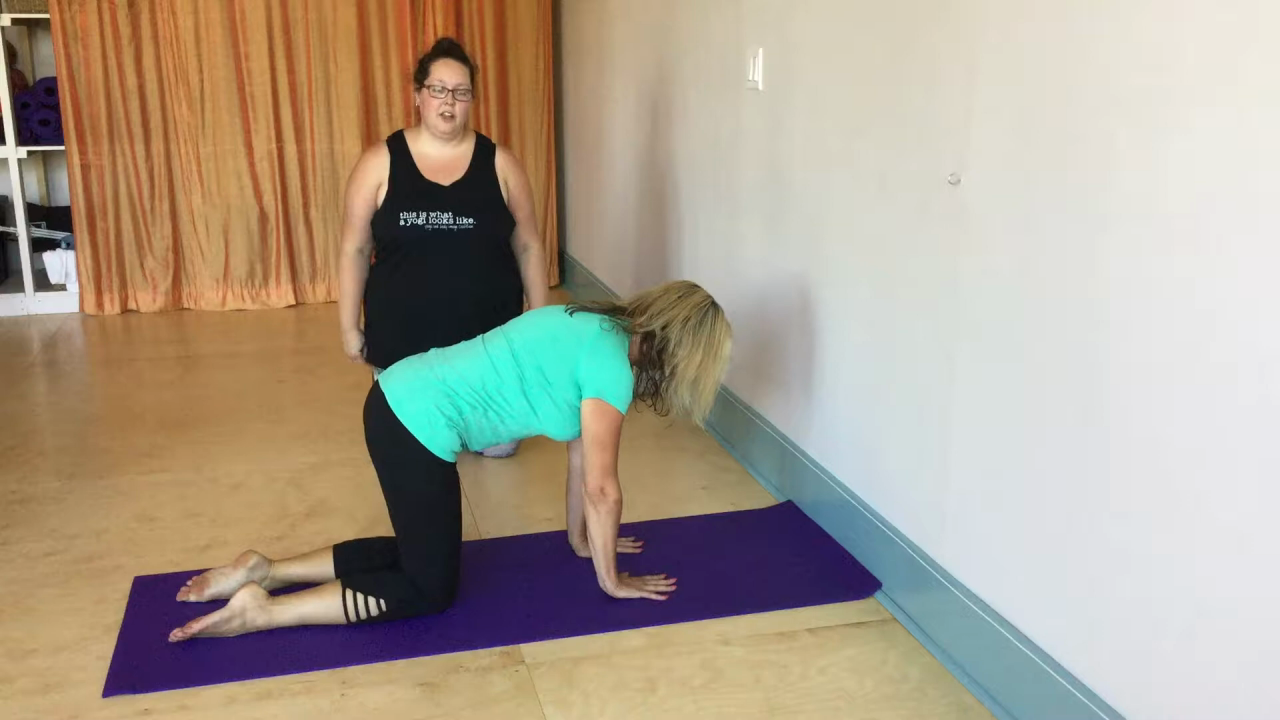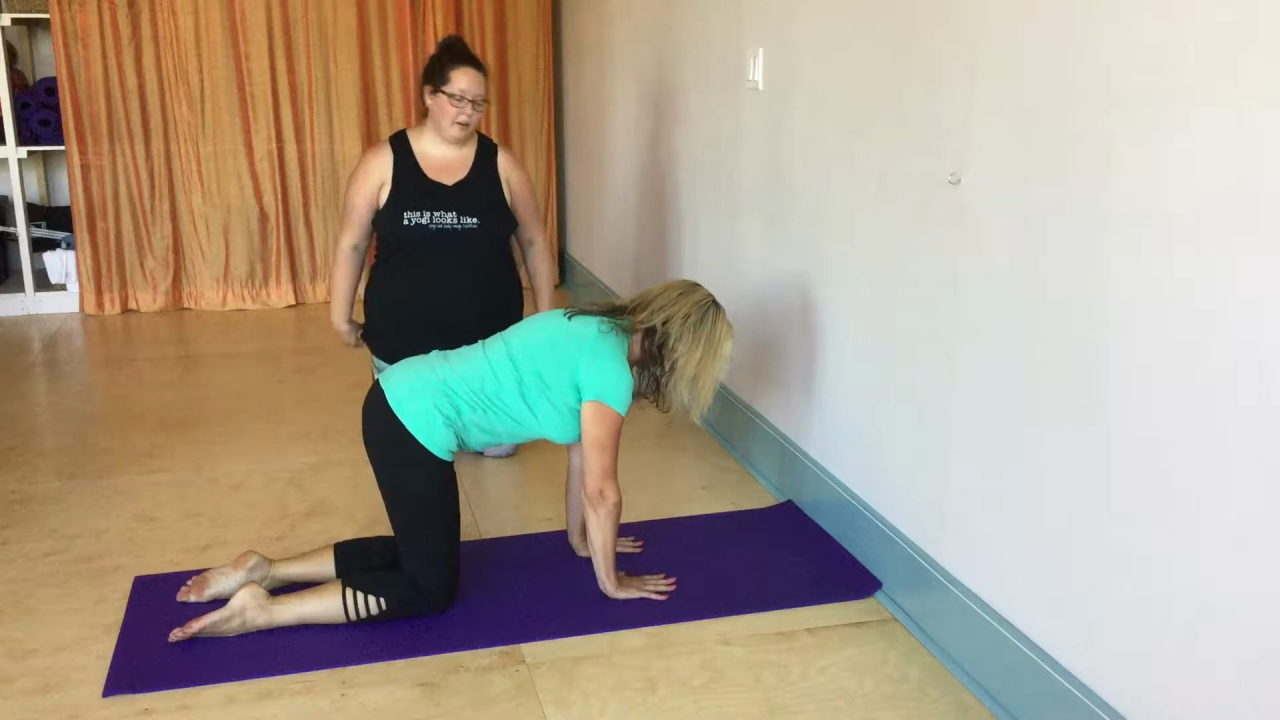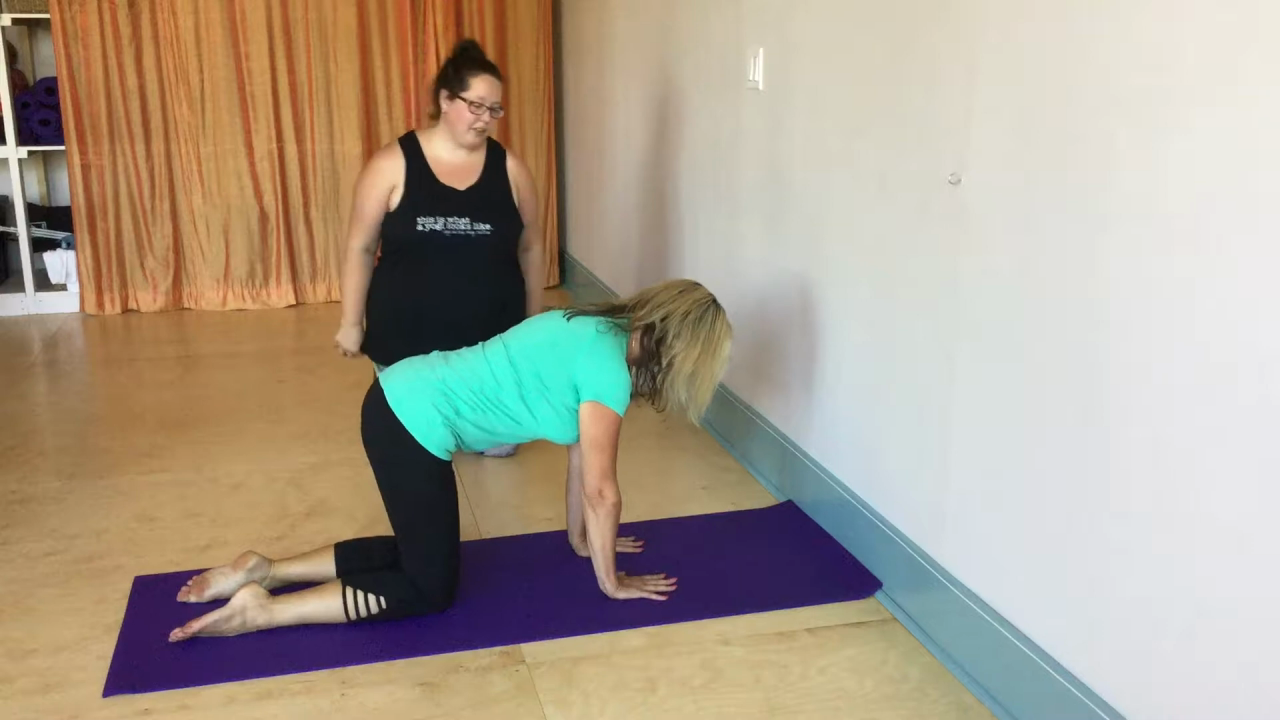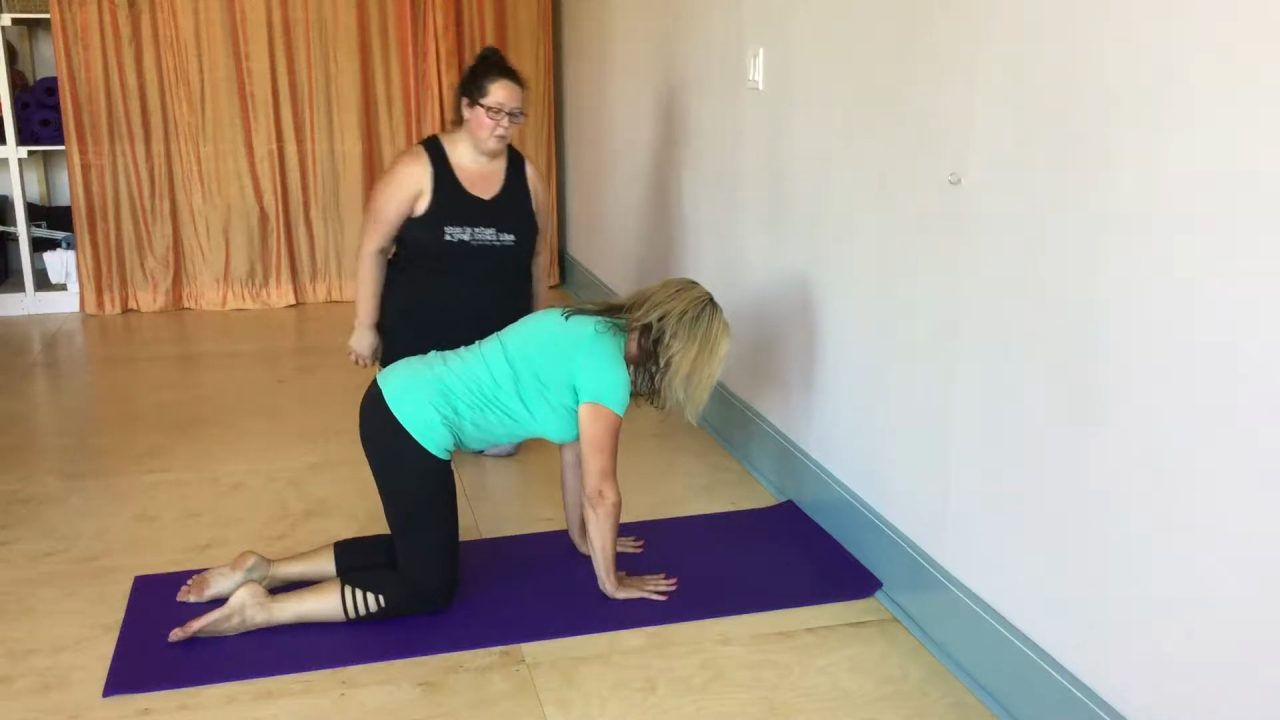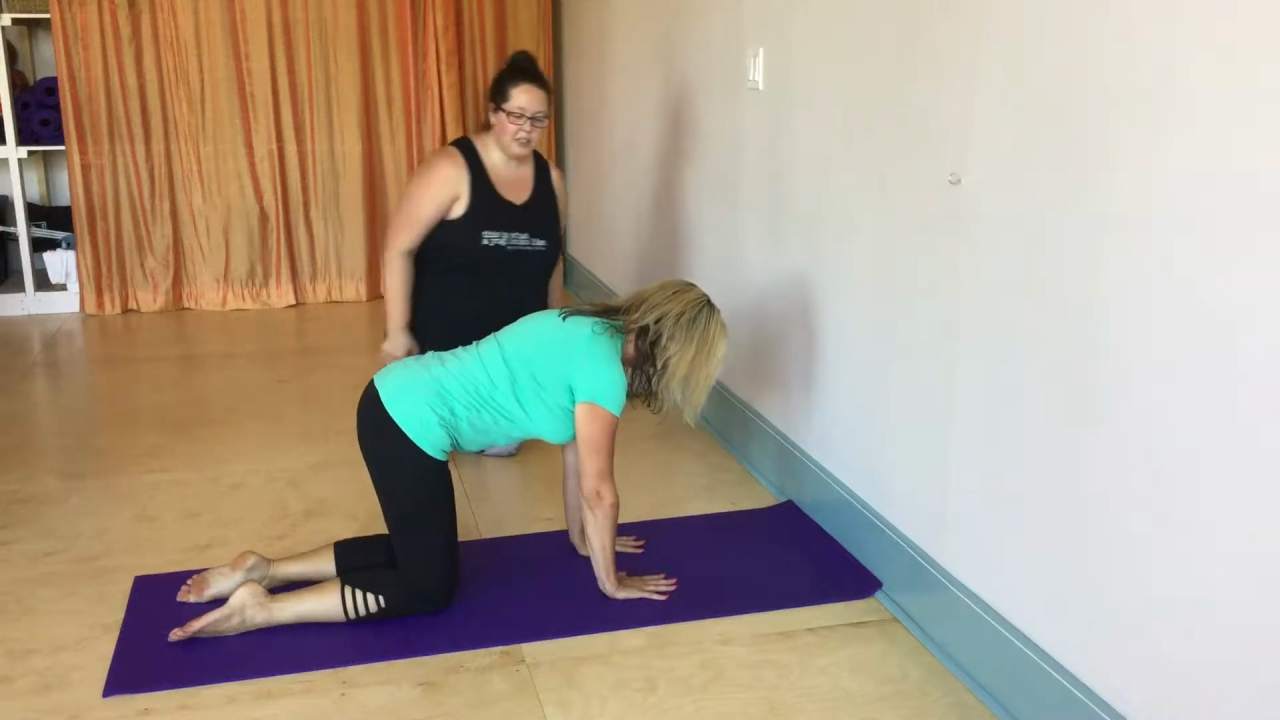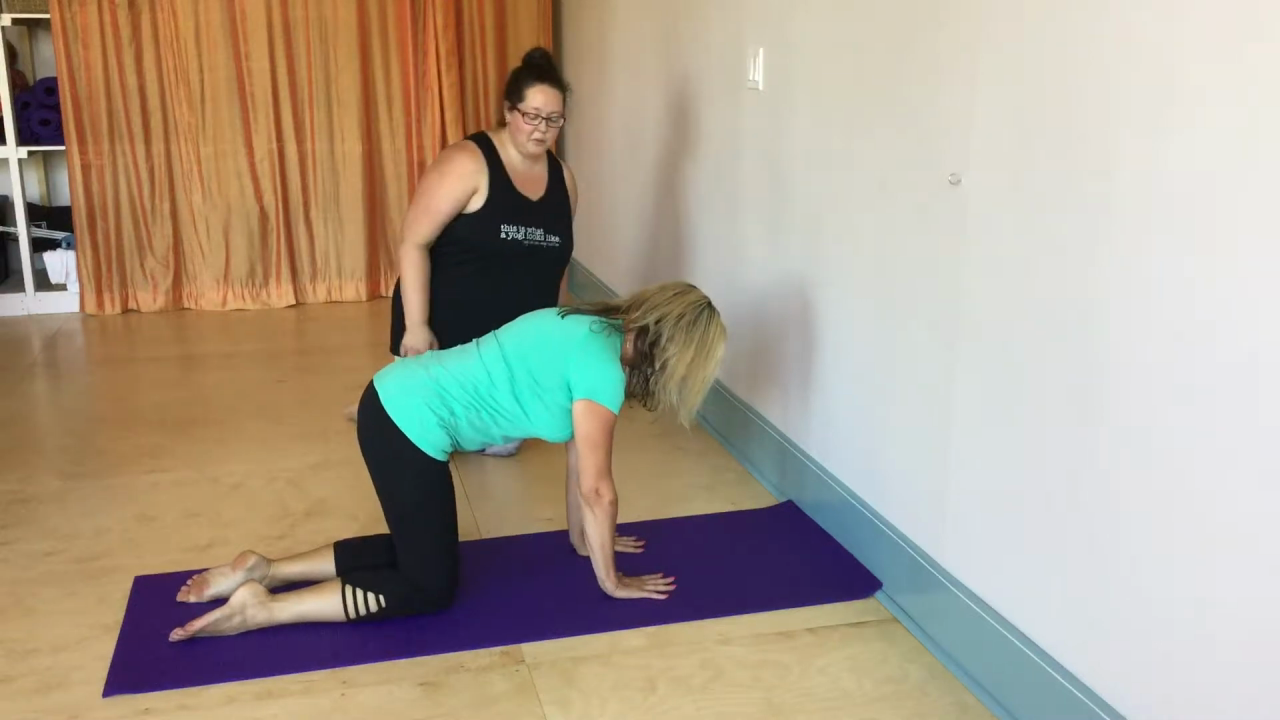
dt=0.2s
person 1, frame 1
left shoulder: (598, 331)
right shoulder: (612, 365)
left elbow: (579, 454)
right elbow: (601, 486)
left wrist: (580, 538)
right wrist: (611, 580)
left hip: (400, 400)
right hip: (418, 424)
left knee: (422, 552)
right knee: (431, 590)
left ankle: (263, 571)
right ankle: (259, 611)
person 1, frame 2
left shoulder: (599, 334)
right shoulder: (611, 366)
left elbow: (579, 454)
right elbow: (601, 488)
left wrist: (581, 540)
right wrist: (610, 580)
left hip: (399, 401)
right hip: (415, 423)
left knee: (420, 552)
right knee: (431, 590)
left ankle: (262, 571)
right ankle: (260, 611)
person 1, frame 3
left shoulder: (599, 334)
right shoulder: (610, 367)
left elbow: (579, 456)
right elbow: (600, 490)
left wrist: (581, 538)
right wrist: (609, 581)
left hip: (399, 401)
right hip: (413, 425)
left knee: (421, 552)
right knee: (431, 590)
left ankle: (262, 571)
right ankle: (259, 611)
person 1, frame 4
left shoulder: (597, 331)
right shoulder: (608, 367)
left elbow: (574, 450)
right elbow: (601, 489)
left wrist: (582, 536)
right wrist: (611, 580)
left hip: (397, 400)
right hip: (412, 423)
left knee: (419, 551)
right knee: (431, 588)
left ankle: (261, 570)
right ankle: (259, 609)
person 1, frame 5
left shoulder: (594, 333)
right shoulder: (604, 367)
left elbow: (573, 451)
right elbow: (598, 489)
left wrist: (582, 538)
right wrist: (612, 581)
left hip: (394, 401)
right hip: (408, 423)
left knee: (418, 549)
right knee: (431, 588)
left ankle: (262, 570)
right ankle: (260, 609)
person 1, frame 6
left shoulder: (596, 331)
right shoulder: (602, 365)
left elbow: (577, 454)
right elbow: (596, 487)
left wrist: (583, 538)
right wrist: (611, 580)
left hip: (394, 402)
right hip: (409, 424)
left knee: (418, 549)
right knee: (432, 587)
left ankle: (262, 570)
right ankle: (260, 609)
person 2, frame 1
left shoulder: (499, 163)
right shoulder: (380, 162)
left elbow: (528, 247)
right elbow: (354, 250)
right wrist: (349, 327)
left hip: (487, 337)
right hip: (403, 338)
left knee: (498, 444)
person 2, frame 2
left shoulder: (501, 163)
right shoulder: (383, 161)
left elbow: (534, 241)
right elbow: (351, 244)
left wrist: (546, 313)
right wrist: (340, 315)
left hip: (487, 336)
right hip: (404, 338)
left knee: (498, 444)
person 2, frame 3
left shoulder: (509, 167)
right shoulder: (393, 164)
left elbow: (530, 247)
right elbow: (360, 247)
left wrist: (534, 317)
right wrist: (350, 322)
left hip: (491, 337)
right hip: (407, 339)
left knee: (498, 444)
person 2, frame 4
left shoulder: (527, 175)
right shoulder: (417, 168)
left elbow: (537, 254)
right elbow: (373, 249)
right wrist: (365, 327)
right hip: (419, 339)
left knee: (501, 444)
person 2, frame 5
left shoulder: (551, 179)
right shoulder: (451, 169)
left elbow: (552, 261)
right elbow: (399, 249)
right wrist: (397, 330)
right hip: (438, 338)
left knee: (502, 444)
person 2, frame 6
left shoulder: (562, 178)
right shoulder: (467, 163)
left elbow: (557, 260)
right elbow: (413, 243)
right wrist: (416, 326)
right hip: (445, 332)
left knee: (503, 444)
